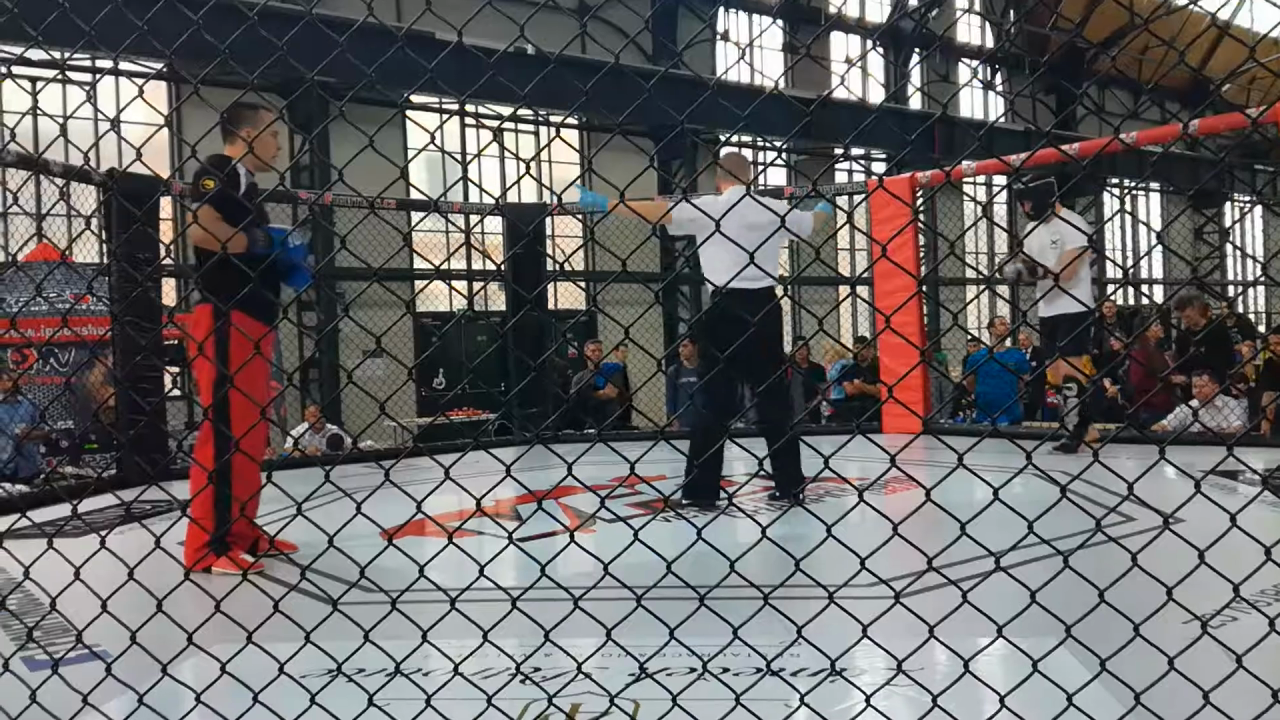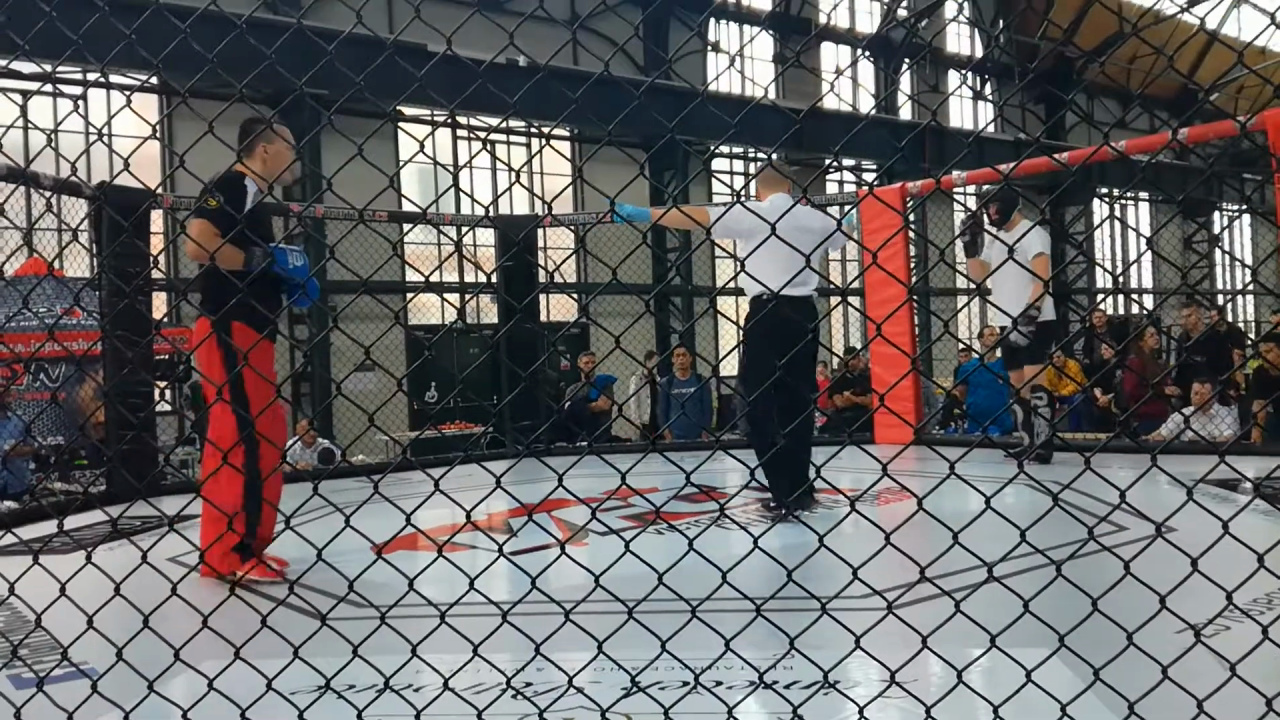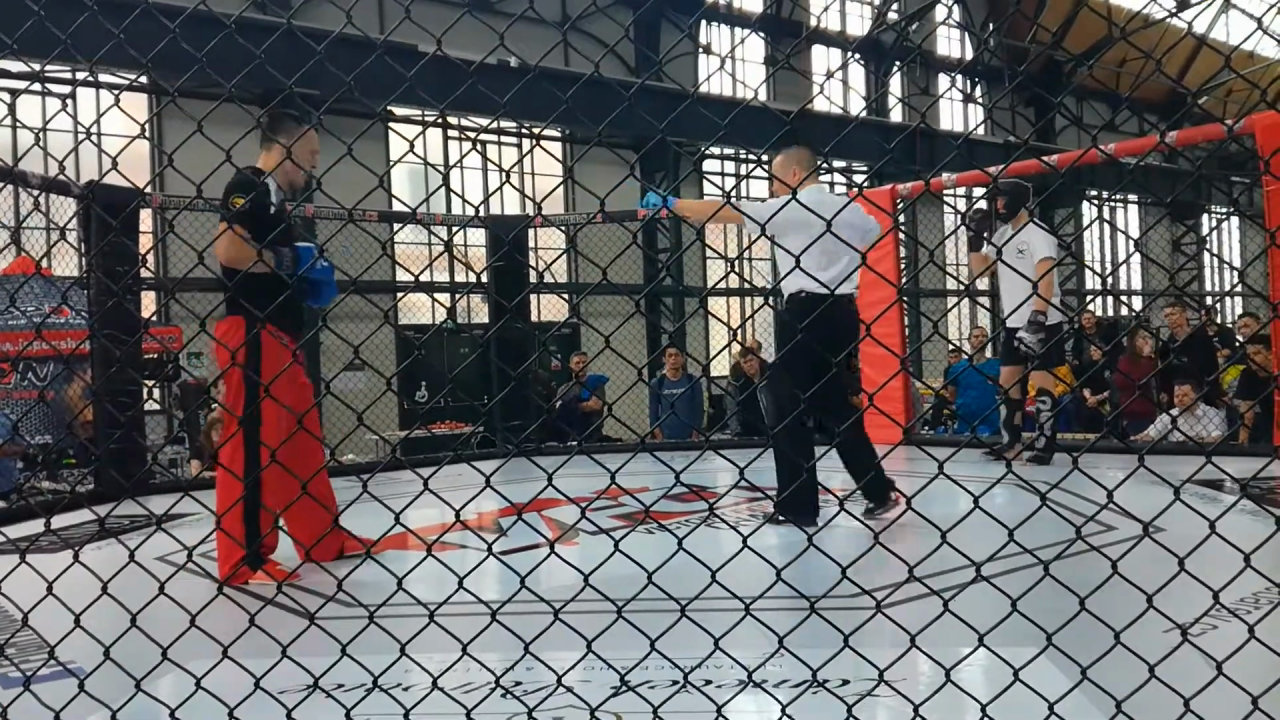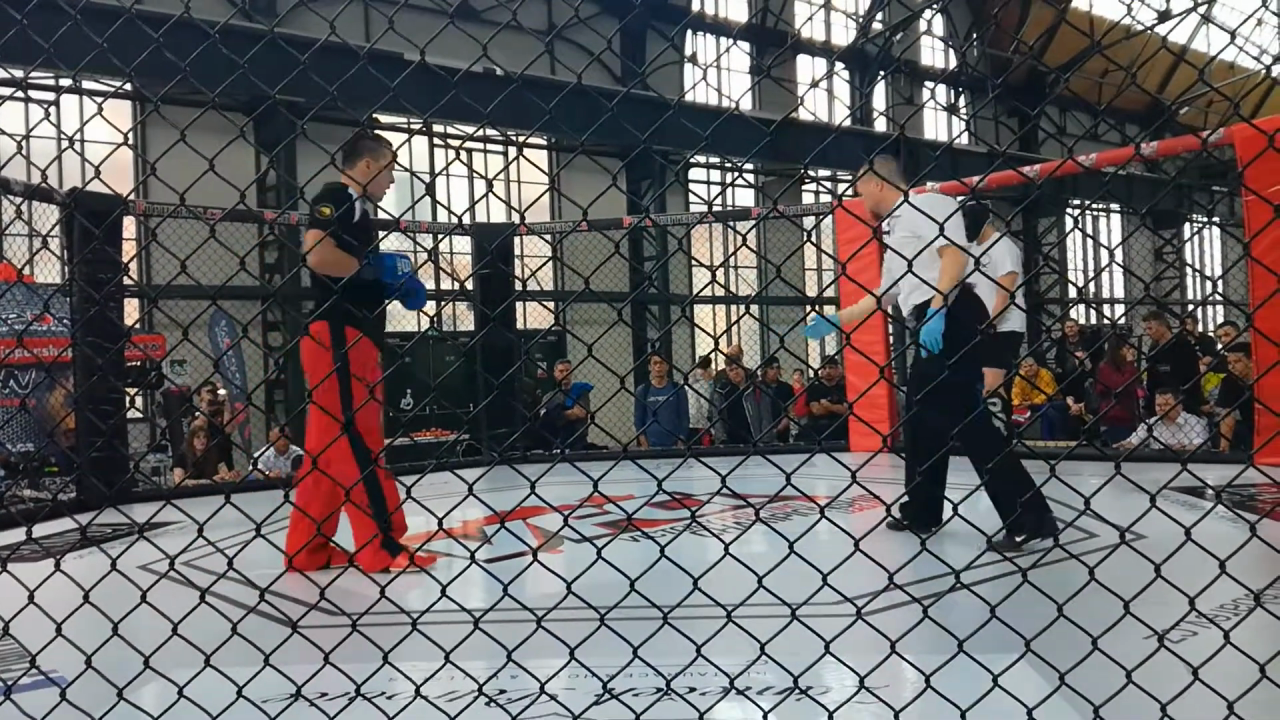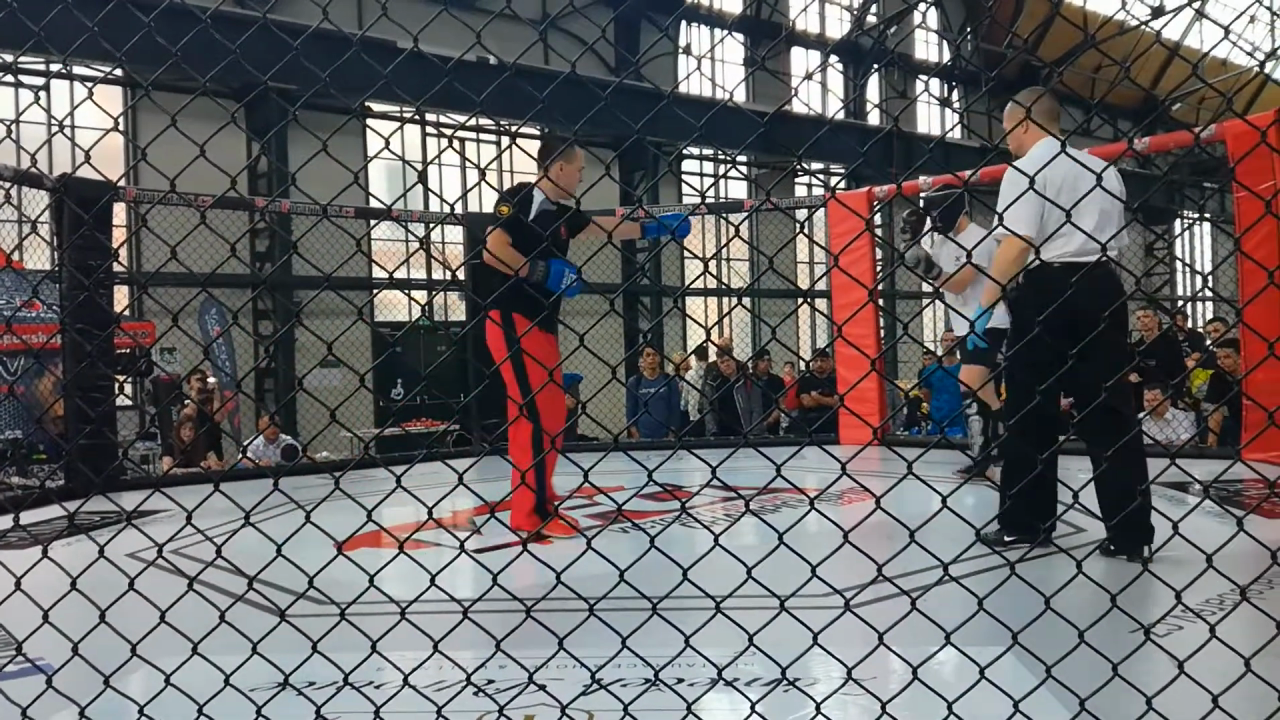
dt=1s
person 1, frame 1
left shoulder: (245, 185)
right shoulder: (221, 170)
right elbow: (199, 230)
left wrist: (283, 263)
right wrist: (265, 241)
left hip: (250, 322)
right hip: (226, 321)
left knee: (250, 430)
right knee: (227, 428)
left ankle: (240, 530)
right ankle: (209, 545)
person 1, frame 2
left shoulder: (254, 200)
right shoulder: (231, 186)
right elbow: (197, 243)
left wrist: (290, 281)
right wrist: (264, 259)
left hip: (249, 335)
right hip: (229, 333)
left knee: (233, 442)
right knee: (257, 437)
left ankle: (223, 551)
right ankle: (238, 550)
person 1, frame 3
left shoulder: (271, 195)
right shoulder: (249, 185)
right elbow: (228, 249)
left wrist: (306, 278)
right wrist: (287, 261)
left hip: (279, 335)
right hip: (253, 334)
left knee: (302, 437)
right knee: (253, 442)
left ankle: (323, 537)
right ankle: (243, 558)
person 1, frame 4
left shoulder: (357, 210)
right shoulder: (335, 197)
right elbow: (318, 256)
left wrist: (395, 281)
right wrist: (375, 267)
left hip: (352, 338)
right hip: (338, 336)
left knee: (331, 444)
right knee: (359, 439)
left ankle: (309, 545)
right ankle: (382, 545)
person 1, frame 5
left shoulder: (560, 214)
right shoulder: (518, 198)
left elbow: (609, 229)
right elbow: (493, 251)
left wrist: (654, 228)
right wrist: (543, 272)
left hip: (541, 326)
right hip: (513, 323)
left knee: (550, 419)
right knee: (539, 415)
left ankle: (532, 511)
right ankle: (535, 511)
person 2, frame 1
left shoulder: (708, 208)
right shoulder: (776, 210)
left elbow: (657, 211)
right elbow: (812, 222)
left wrist: (603, 203)
right wrist: (824, 210)
left hip: (727, 308)
right hip: (765, 307)
left knee: (715, 398)
right knee: (774, 396)
left ankle: (701, 489)
right ankle: (790, 483)
person 2, frame 2
left shoulder: (750, 214)
right shoulder: (815, 219)
left elbow: (694, 218)
right elbow: (842, 235)
left wrist: (642, 214)
right wrist: (847, 223)
left hip: (768, 315)
right hip: (804, 314)
left knee: (760, 405)
right knee: (798, 405)
left ankle: (789, 493)
right ankle: (795, 492)
person 2, frame 3
left shoulder: (789, 209)
right shoulder: (849, 209)
left elbow: (727, 212)
right elbow: (873, 233)
left wrist: (670, 203)
left hip: (805, 312)
right hip: (842, 312)
left knee: (789, 409)
right knee: (838, 406)
left ankle: (796, 505)
right ankle: (878, 489)
person 2, frame 4
left shoulder: (927, 206)
right shoulder: (893, 233)
left elbow: (952, 255)
right elbow: (881, 295)
left wrist: (938, 311)
right wrist: (834, 321)
left hip: (952, 323)
right hip: (931, 329)
left knee: (962, 419)
right knee: (923, 419)
left ankle: (1030, 518)
right ankle: (921, 510)
person 2, frame 5
left shoulder: (1025, 169)
right shoulder: (1104, 170)
left elbow: (1016, 247)
right elbow: (1114, 243)
left wrist: (982, 309)
left hip: (1045, 294)
right hip: (1101, 290)
left knee: (1029, 413)
right knee: (1109, 412)
left ankle: (1025, 523)
right ankle: (1131, 532)
person 3, frame 1
left shoulder: (1072, 224)
right shoulder: (1033, 230)
left elbow: (1070, 270)
right elbow: (1029, 269)
left wrist: (1034, 271)
right wrist: (1017, 269)
left hip: (1074, 310)
right hip: (1048, 312)
left knee: (1069, 370)
right knee: (1055, 375)
left ankle: (1074, 432)
right ankle: (1085, 426)
person 3, frame 2
left shoulder: (1032, 233)
right shoulder: (994, 238)
left elbow: (1042, 280)
right elbow: (978, 275)
left wrist: (1029, 316)
right wrist: (970, 242)
left hip: (1036, 321)
right hip: (1008, 322)
left knee: (1033, 378)
right knee: (1018, 382)
left ankle: (1044, 443)
right ankle: (1030, 442)
person 3, frame 3
left shoulder: (1037, 234)
right shoulder: (1001, 234)
left elbow: (1046, 282)
right elbow: (980, 271)
left wrist: (1036, 321)
right wrist: (975, 236)
left hip: (1041, 321)
right hip: (1013, 322)
left knee: (1040, 379)
right knee: (1007, 381)
left ankle: (1044, 445)
right ankle: (1011, 441)
person 3, frame 4
left shoulder: (1003, 246)
right shoulder: (974, 250)
left elbow: (1006, 294)
left wrist: (987, 327)
left hip: (1003, 329)
left knee: (991, 386)
person 3, frame 5
left shoulder: (978, 238)
right shoulder: (945, 240)
left elbow: (958, 285)
right elbow: (925, 271)
left wrist: (931, 270)
right wrist: (913, 241)
left hip: (988, 324)
right hip: (965, 326)
left knee: (969, 385)
right knee: (984, 391)
left ankle: (982, 456)
right ankle: (996, 444)
